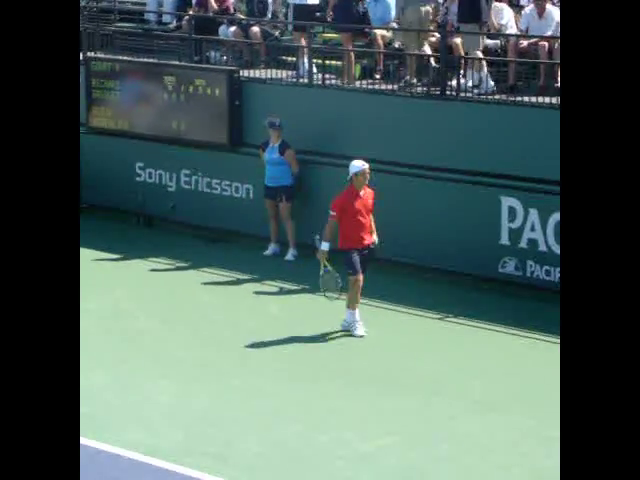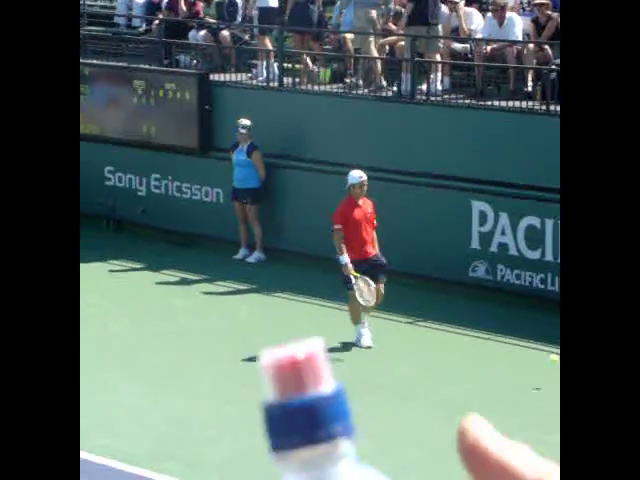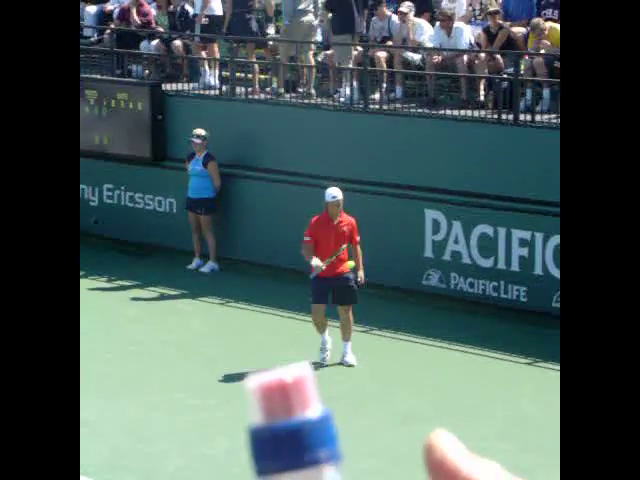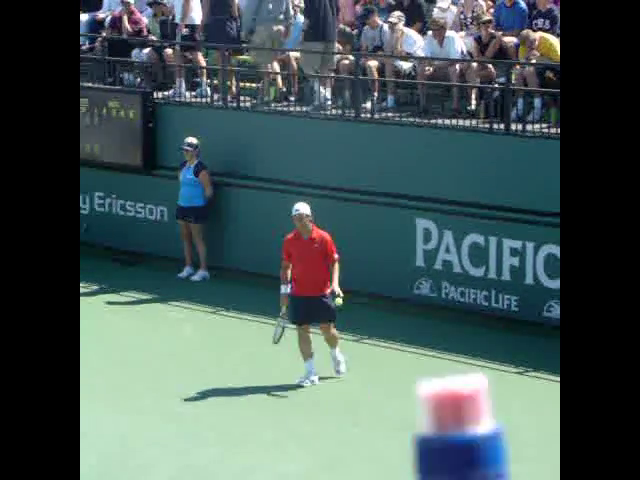
dt=0.5s
person 1, frame 1
left shoulder: (370, 193)
right shoulder: (343, 198)
right elbow: (331, 223)
left wrist: (374, 233)
right wrist: (324, 247)
left hip: (366, 245)
right hip: (349, 247)
left knee: (358, 282)
right knee: (357, 281)
left ankle: (349, 320)
right ankle: (354, 319)
person 1, frame 2
left shoulder: (369, 204)
right shoulder: (343, 208)
right elbow: (337, 237)
left wrist: (377, 251)
right wrist: (345, 261)
left hip: (371, 256)
right hip: (352, 260)
left knee: (379, 292)
right knee: (355, 296)
left ankle: (362, 322)
right ankle: (360, 332)
person 1, frame 3
left shoulder: (350, 222)
right shoulder: (316, 223)
left elbow: (356, 246)
right elbow: (305, 249)
left wrist: (360, 268)
right wrist: (314, 261)
left hip: (343, 273)
right hip: (321, 275)
left knee: (346, 311)
right knee: (317, 312)
left ankle: (347, 351)
right ankle: (324, 339)
person 1, frame 4
left shoulder: (323, 238)
right shoulder: (289, 240)
left elbow: (334, 262)
right elbow: (285, 266)
left wrist: (335, 283)
right wrist: (284, 290)
left hip: (320, 293)
right hip: (298, 294)
left knee: (327, 329)
right knee: (302, 331)
left ankle: (336, 355)
right ankle: (311, 372)
person 2, frame 1
left shoulder: (285, 148)
right shoulder: (264, 147)
left elbow: (295, 169)
left wrist: (287, 179)
left hip: (284, 187)
right hip: (269, 185)
left knee: (286, 218)
right knee: (272, 217)
left ankle: (292, 249)
right ankle: (274, 245)
person 2, frame 2
left shoulder: (253, 150)
right shoulder: (234, 148)
left elbow: (262, 172)
left wrist: (256, 184)
left hip: (251, 189)
right hip: (237, 188)
left knee: (253, 221)
right knee: (241, 220)
left ankle: (259, 252)
right ankle: (244, 249)
person 2, frame 3
left shoulder: (209, 160)
right shoulder: (190, 158)
left elbow: (217, 183)
left wrist: (210, 194)
left hip: (205, 200)
right hip: (191, 197)
left knee: (207, 231)
right knee: (195, 230)
left ankle: (212, 262)
right ankle: (197, 259)
person 2, frame 4
left shoulder: (200, 169)
right shoulder: (182, 166)
left elbow: (209, 191)
left wrist: (200, 202)
left hip: (196, 208)
right hip: (182, 206)
left knee: (197, 239)
right knee: (185, 238)
left ankle: (203, 270)
right ankle: (188, 267)
